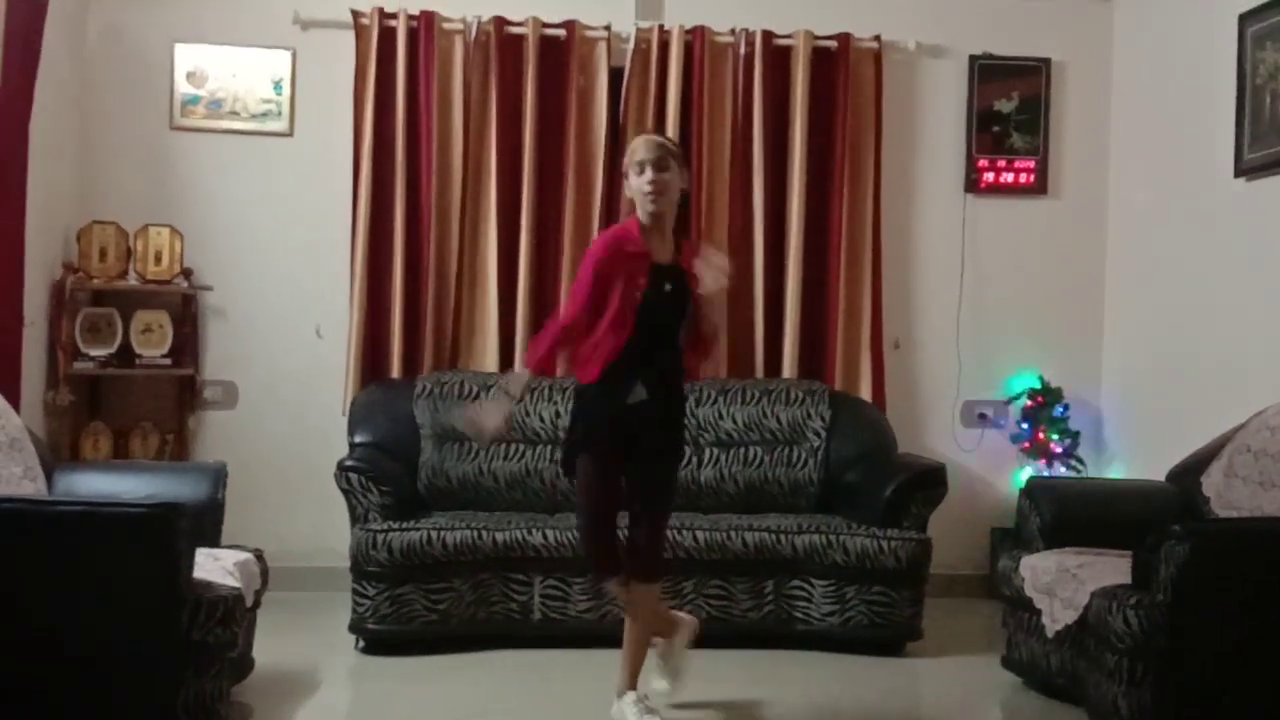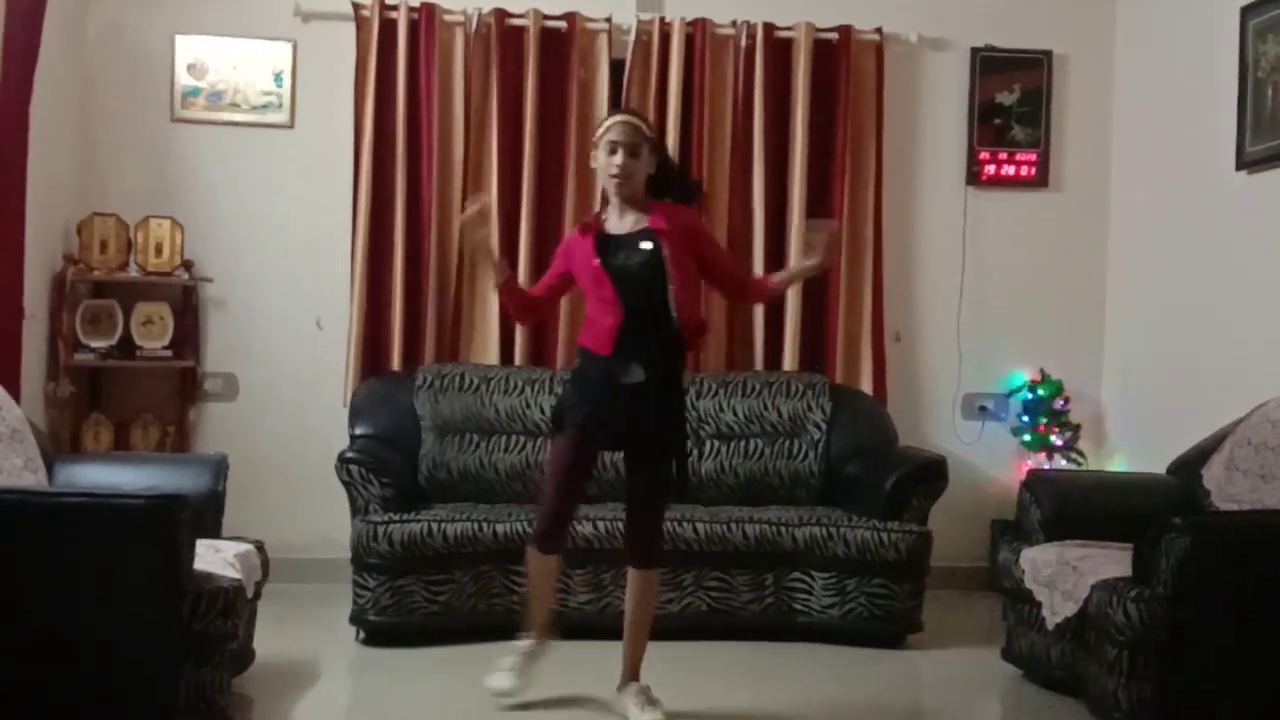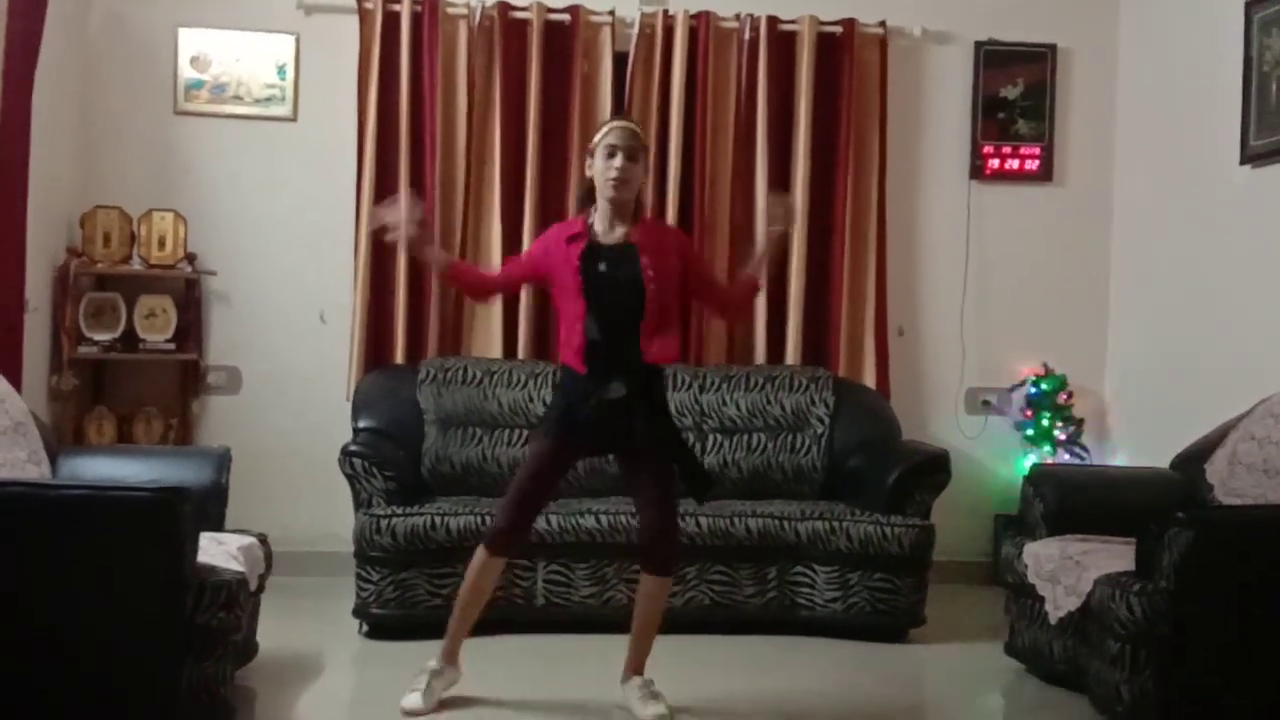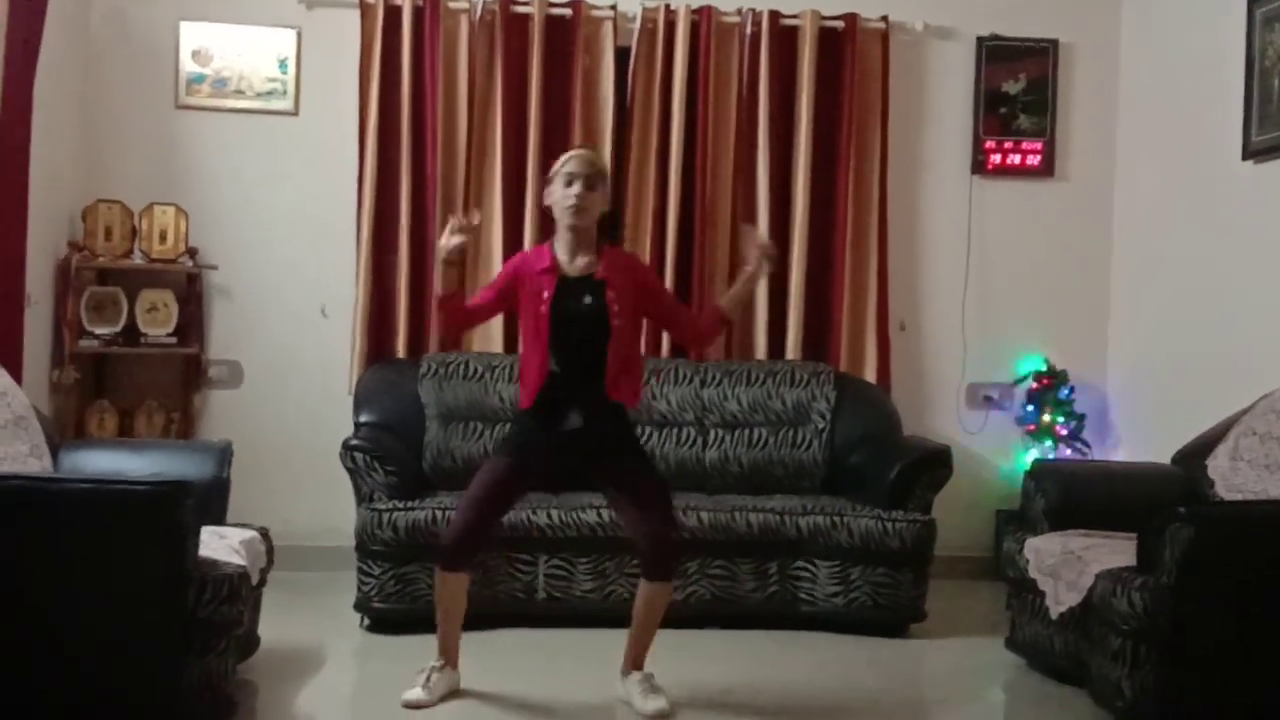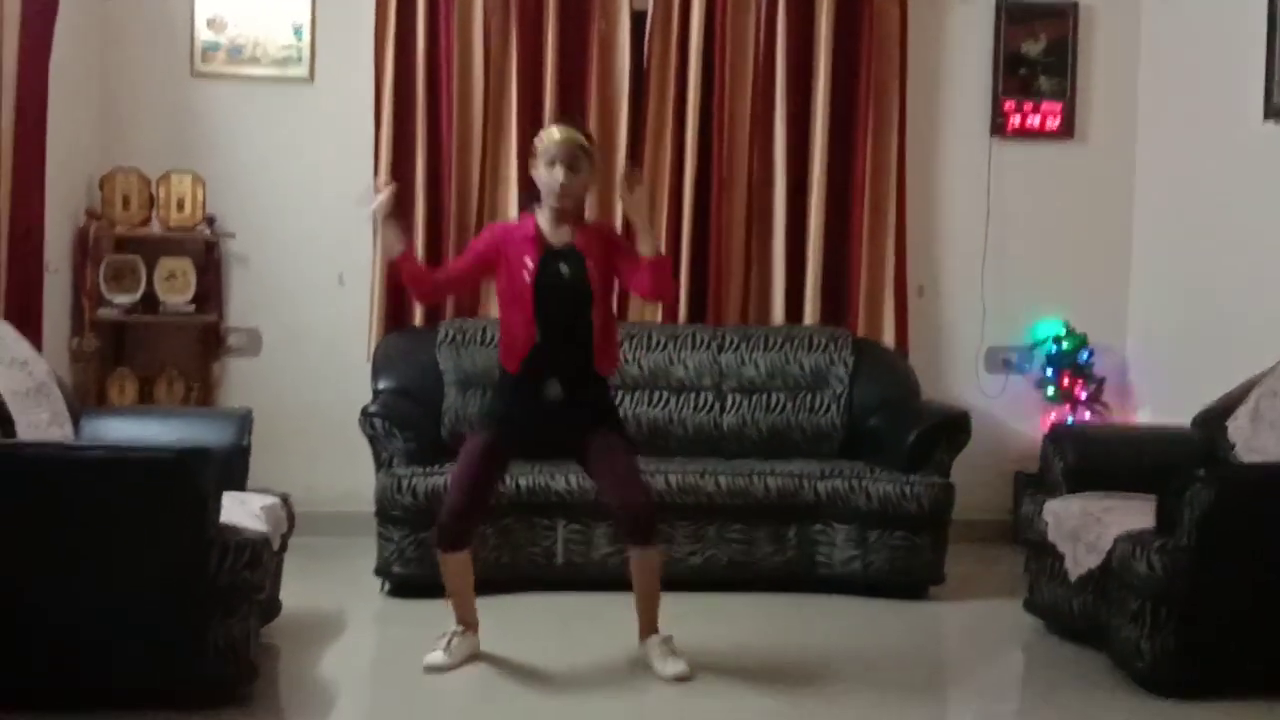
dt=0.2s
person 1, frame 1
left shoulder: (692, 255)
right shoulder: (615, 246)
left elbow: (699, 347)
right elbow: (570, 324)
left wrist: (709, 300)
right wrist: (510, 392)
left hip: (664, 412)
right hip: (605, 407)
left knee: (646, 550)
right knee: (598, 547)
right ankle: (667, 626)
person 1, frame 2
left shoulder: (679, 222)
right shoulder: (581, 240)
left elbow: (747, 291)
right elbow: (532, 310)
left wrist: (807, 267)
right wrist: (488, 255)
left hip: (657, 391)
right hip: (594, 386)
left knee: (643, 536)
right knee: (549, 521)
right ankle: (534, 638)
person 1, frame 3
left shoulder: (667, 243)
right shoulder: (561, 242)
left elbow: (731, 306)
right elbow: (487, 285)
left wrist: (767, 250)
right wrist: (425, 247)
left hip: (643, 404)
right hip: (578, 396)
left knee: (661, 543)
right knee: (505, 528)
right ankle: (446, 663)
person 1, frame 4
left shoulder: (629, 271)
right shoulder: (527, 267)
left elbow: (693, 331)
right elbow: (458, 321)
left wrist: (749, 278)
right wrist: (446, 262)
left hip: (606, 426)
right hip: (538, 426)
left knee: (661, 548)
right knee: (456, 540)
left ankle: (634, 673)
right ankle: (446, 666)
person 1, frame 5
left shoulder: (606, 243)
right shoulder: (504, 238)
left elbow: (657, 290)
right elbow: (434, 288)
left wrist: (641, 225)
right wrist: (390, 233)
left hip: (585, 401)
right hip: (518, 397)
left knee: (636, 510)
right knee: (453, 519)
left ankle: (651, 635)
right ankle: (466, 630)
